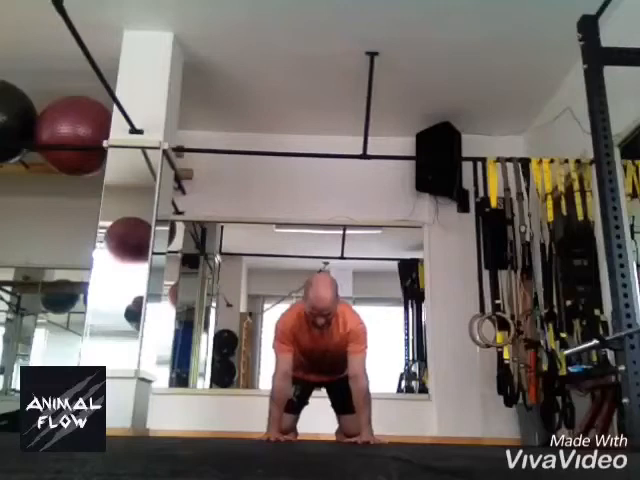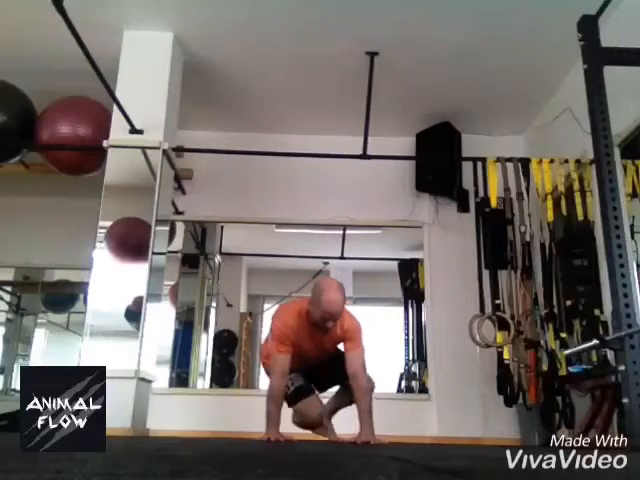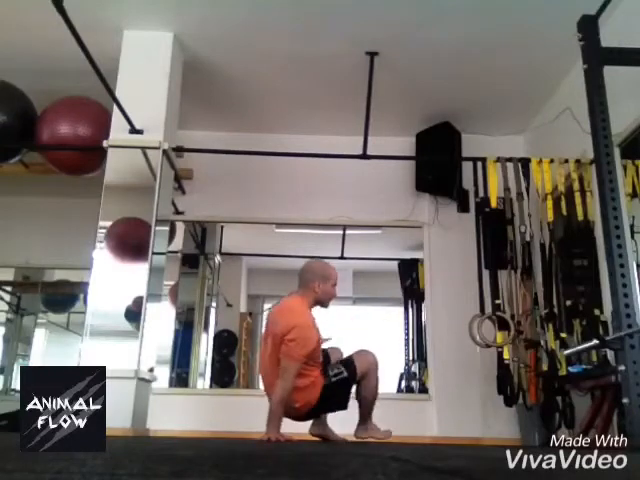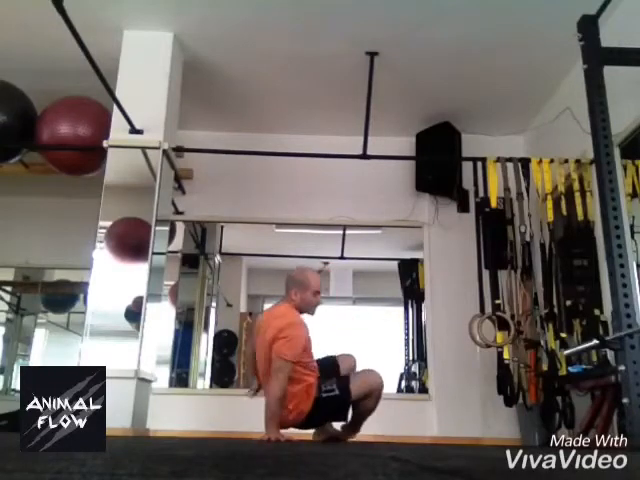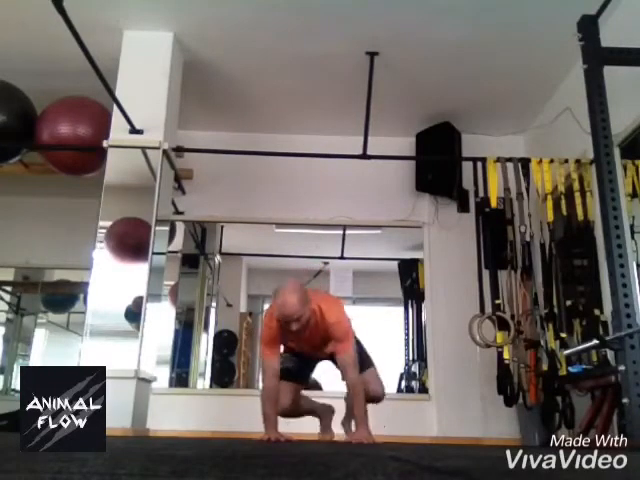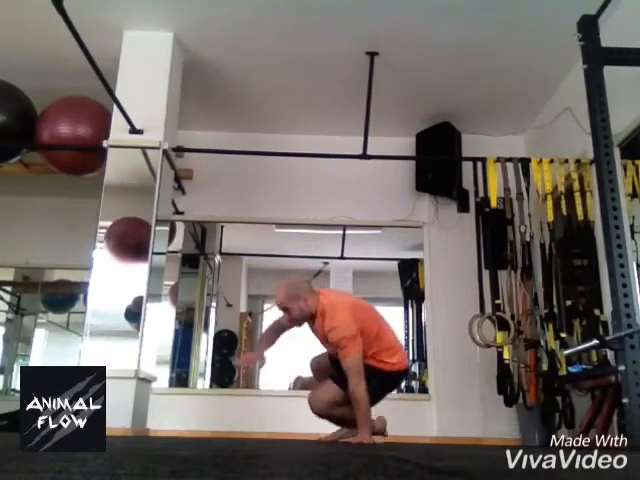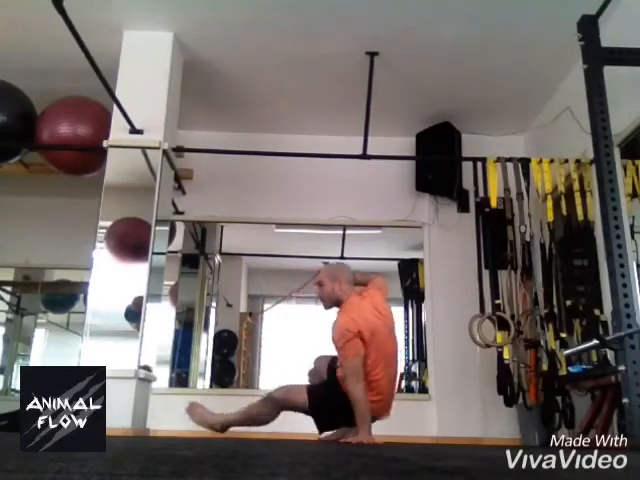
dt=0.7s
person 1, frame 1
left shoulder: (353, 324)
right shoulder: (288, 322)
left elbow: (358, 377)
right elbow: (282, 375)
left wrist: (366, 431)
right wrist: (272, 429)
left hip: (339, 373)
right hip: (301, 372)
left knee: (354, 433)
right knee: (283, 429)
left ankle: (342, 433)
right ankle: (291, 432)
person 1, frame 2
left shoulder: (348, 323)
right shoulder: (286, 319)
left elbow: (357, 375)
right elbow: (278, 376)
left wrist: (366, 429)
right wrist: (272, 429)
left hip: (323, 357)
right hip: (287, 362)
left knee: (367, 385)
right knee: (313, 415)
left ankle: (324, 416)
right ankle: (318, 420)
person 1, frame 3
left shoulder: (285, 306)
right shoulder: (302, 323)
right elbow: (285, 379)
right wrist: (272, 429)
left hip: (284, 396)
right hip: (301, 400)
left knee: (335, 354)
right knee: (367, 359)
left ankle: (319, 424)
right ankle: (365, 427)
person 1, frame 4
left shoulder: (267, 317)
right shoulder: (292, 326)
left elbow: (257, 354)
right elbow: (278, 378)
left wrist: (261, 382)
right wrist: (272, 429)
left hip: (292, 400)
right hip: (302, 407)
left knee: (348, 362)
right knee: (373, 381)
left ankle: (324, 427)
right ankle: (349, 430)
person 1, frame 5
left shoulder: (332, 315)
right shoulder: (272, 323)
left elbow: (351, 374)
right elbow: (270, 379)
left wrist: (362, 428)
right wrist: (271, 429)
left hip: (334, 341)
right hip: (298, 350)
left knee: (375, 392)
right knee: (283, 407)
left ankle: (349, 413)
right ankle: (322, 412)
person 1, frame 6
left shoulder: (338, 322)
right shoulder: (311, 303)
left elbow: (356, 380)
right elbow: (277, 327)
left wrist: (364, 432)
right wrist: (258, 350)
left hip: (388, 366)
left knee: (318, 402)
right knee: (318, 366)
left ankle: (373, 426)
right ankle: (354, 424)
person 1, frame 7
left shoulder: (346, 324)
right shoulder: (374, 298)
left elbow: (356, 384)
right elbow: (377, 279)
left wrist: (364, 433)
left hip: (367, 401)
right hip: (378, 392)
left knee: (280, 397)
right knee: (321, 366)
left ankle: (222, 422)
right ankle: (346, 426)
